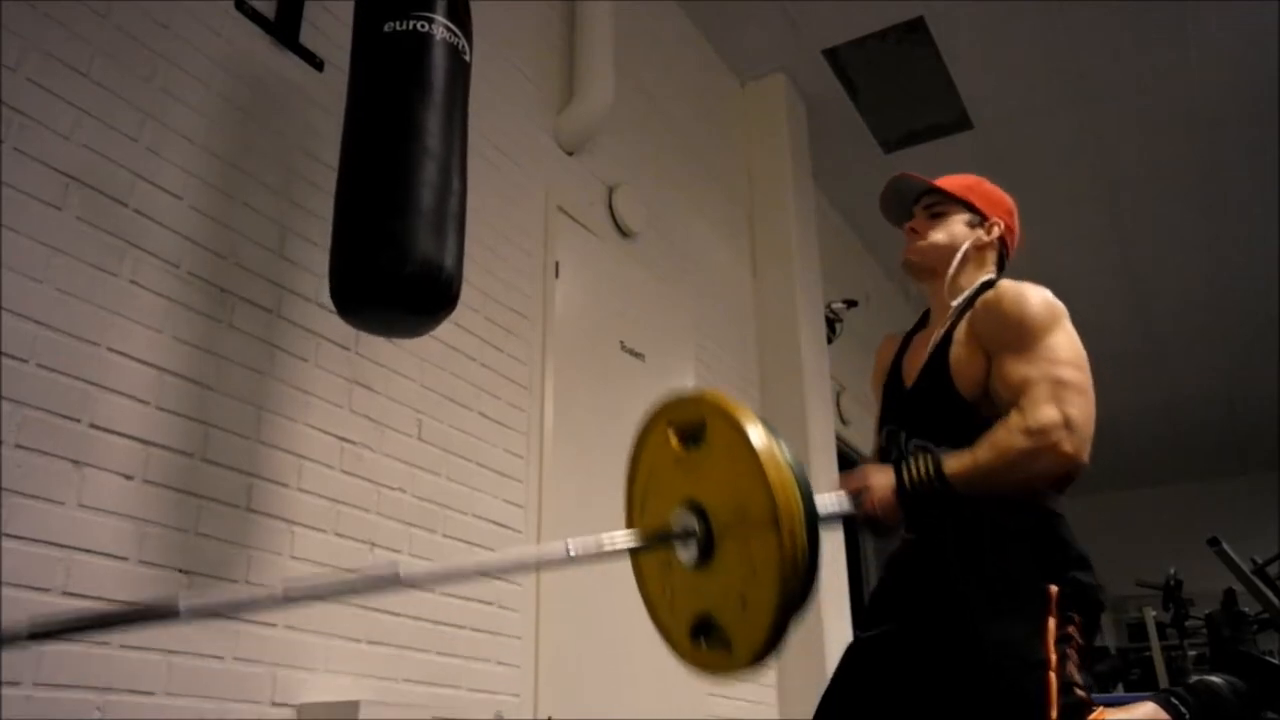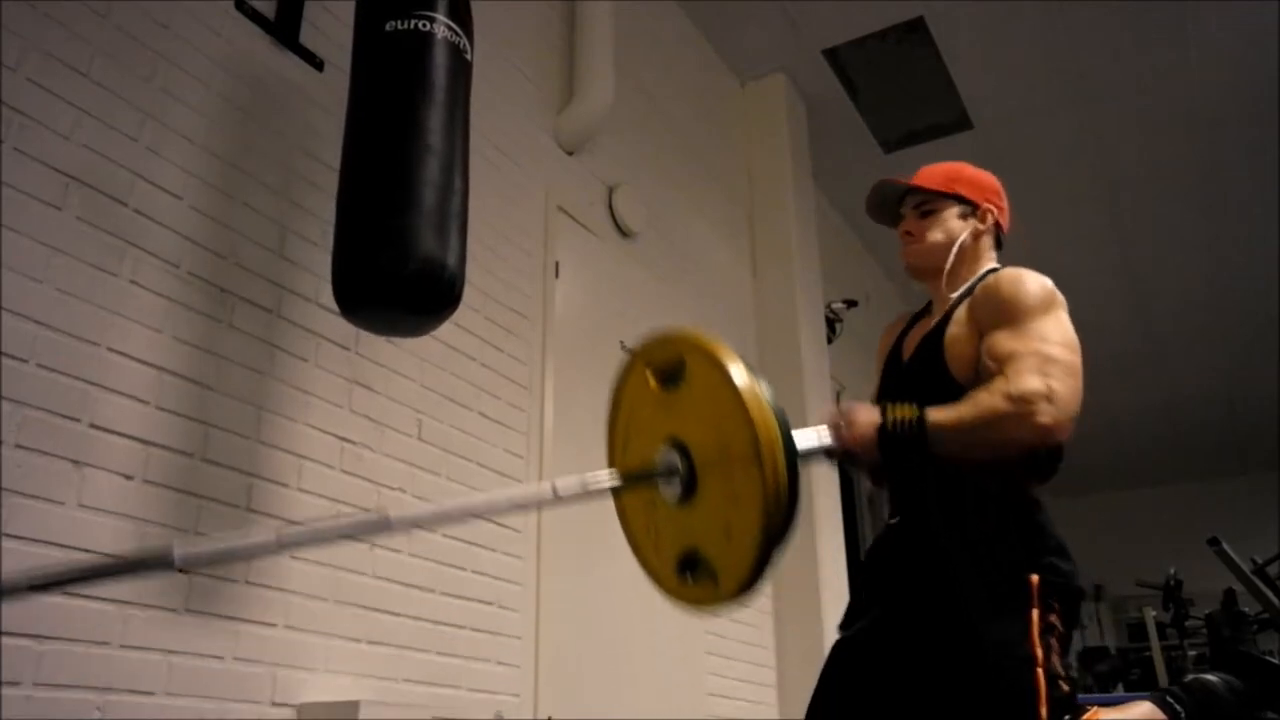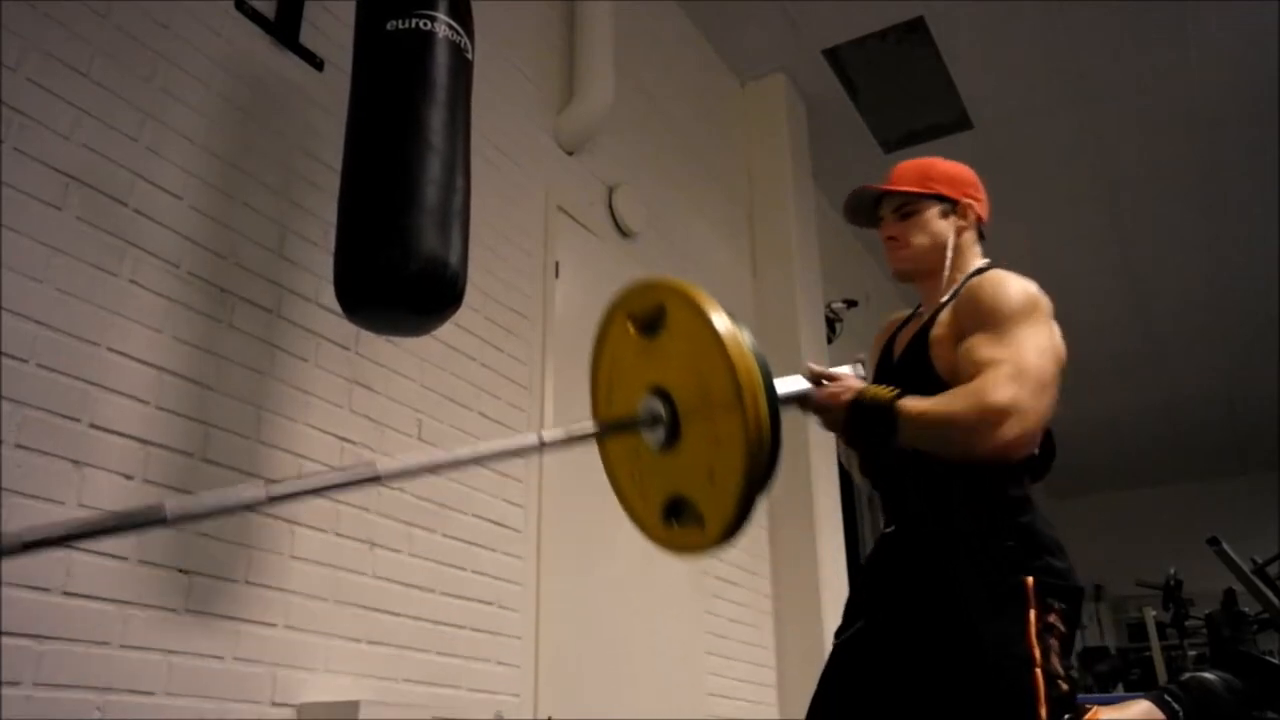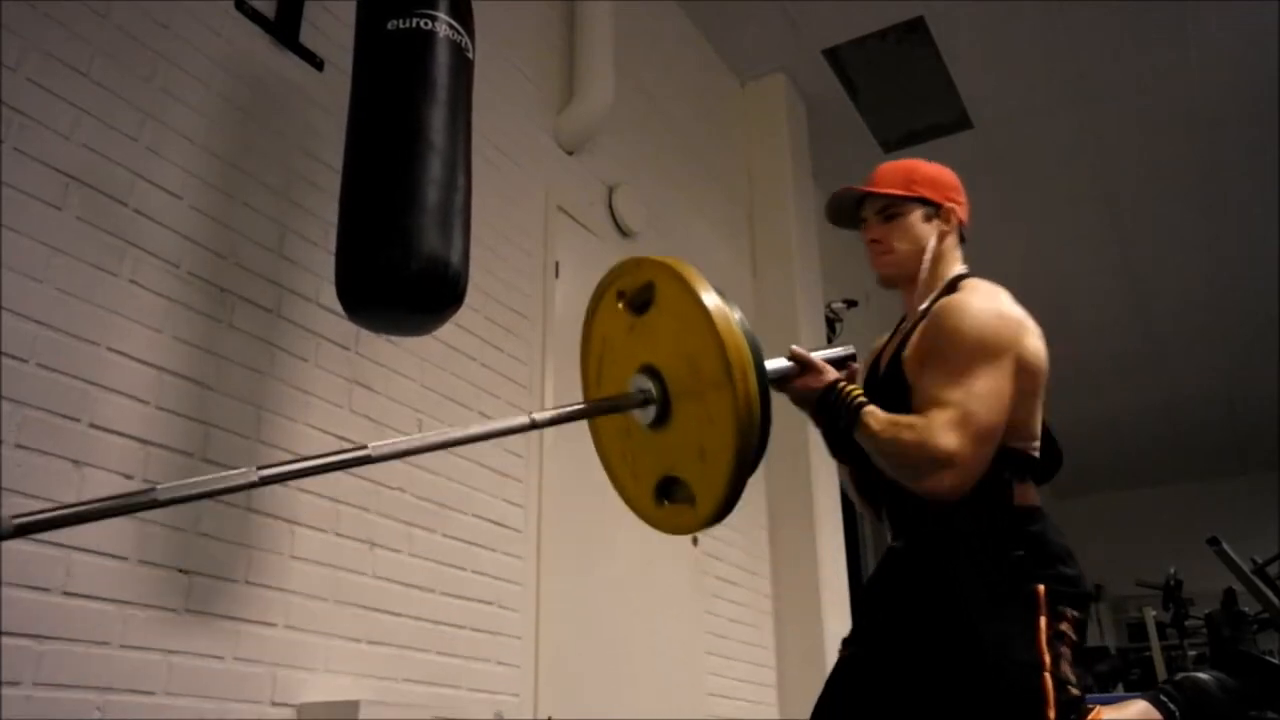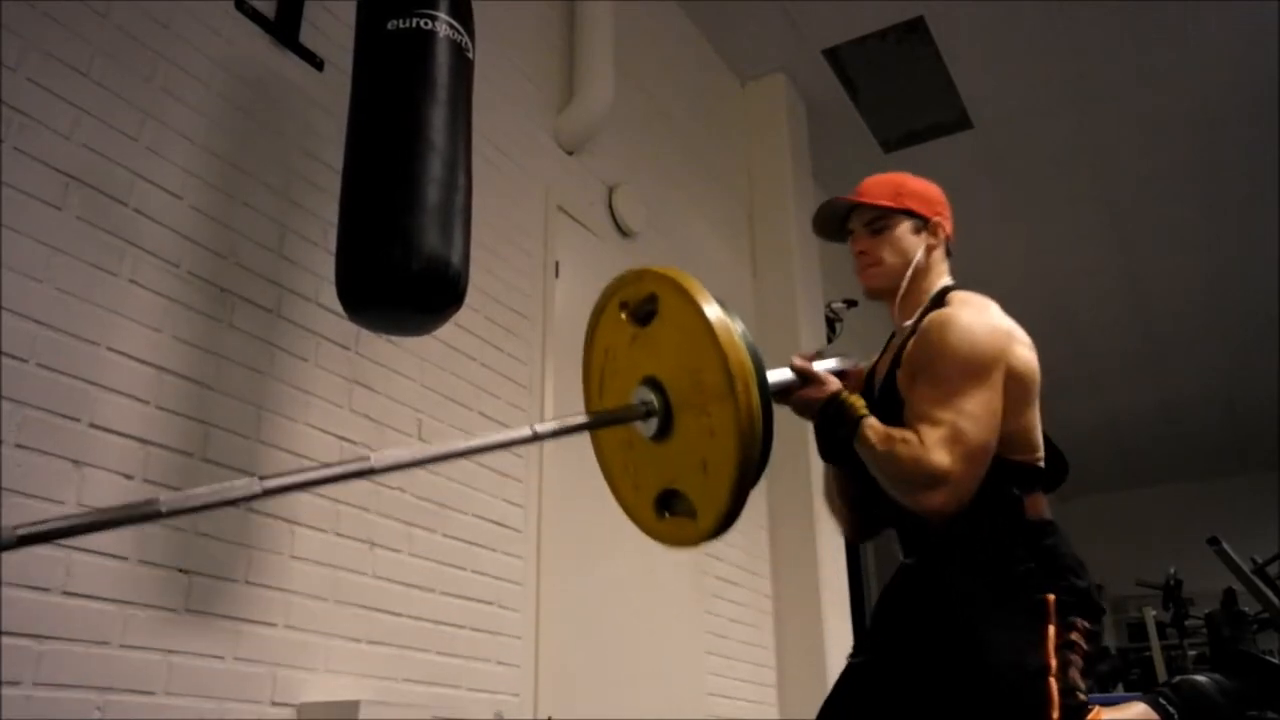
dt=0.1s
person 1, frame 1
left shoulder: (1016, 309)
right shoulder: (895, 353)
left elbow: (1058, 437)
left wrist: (913, 484)
right wrist: (878, 488)
left hip: (1020, 576)
right hip: (923, 582)
person 1, frame 2
left shoulder: (1017, 294)
right shoulder: (902, 331)
left elbow: (1042, 408)
left wrist: (894, 427)
right wrist: (864, 434)
left hip: (1000, 563)
right hip: (906, 564)
person 1, frame 3
left shoulder: (1000, 297)
right shoulder: (896, 333)
left elbow: (1003, 420)
left wrist: (870, 406)
right wrist: (849, 411)
left hip: (996, 563)
right hip: (906, 569)
person 1, frame 4
left shoulder: (973, 314)
right shoulder: (894, 343)
left elbow: (942, 467)
right elbow: (878, 494)
left wrist: (843, 405)
right wrist: (836, 406)
left hip: (1007, 576)
right hip: (917, 578)
person 1, frame 5
left shoulder: (963, 327)
right shoulder: (892, 357)
left elbow: (936, 484)
right elbow: (859, 521)
left wrist: (844, 415)
right wrist: (834, 419)
left hip: (1015, 587)
right hip: (930, 592)
